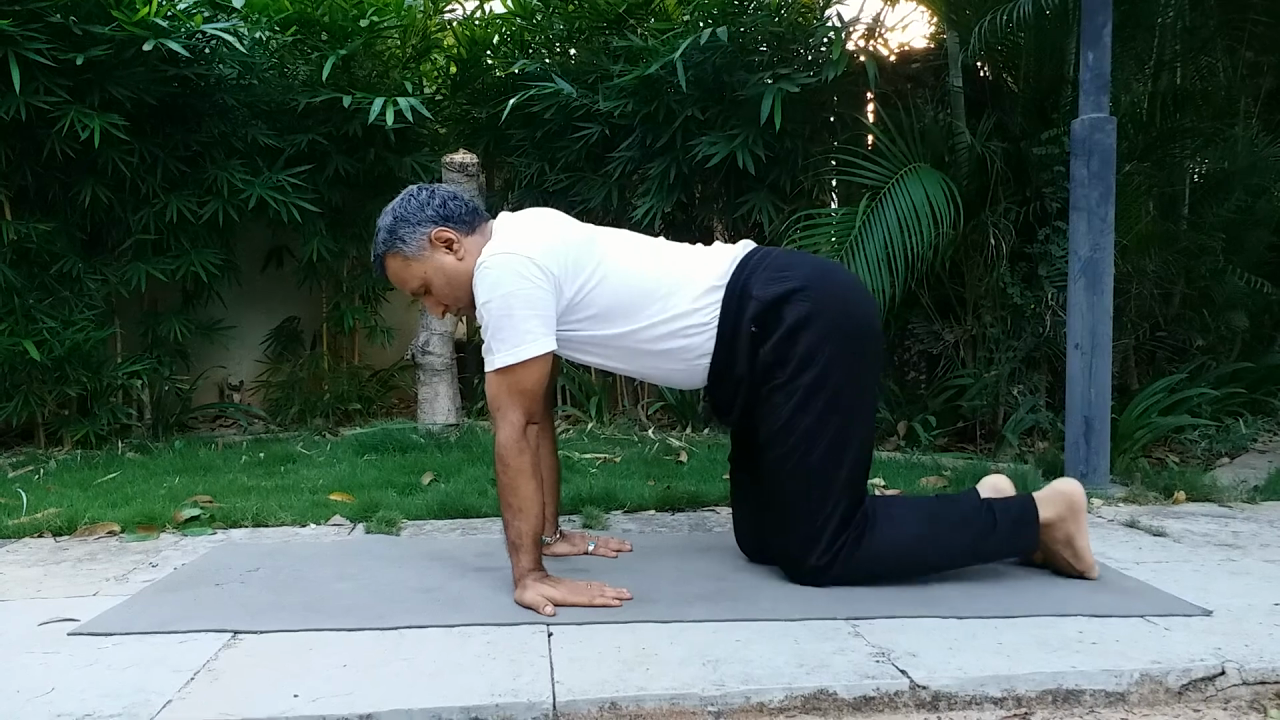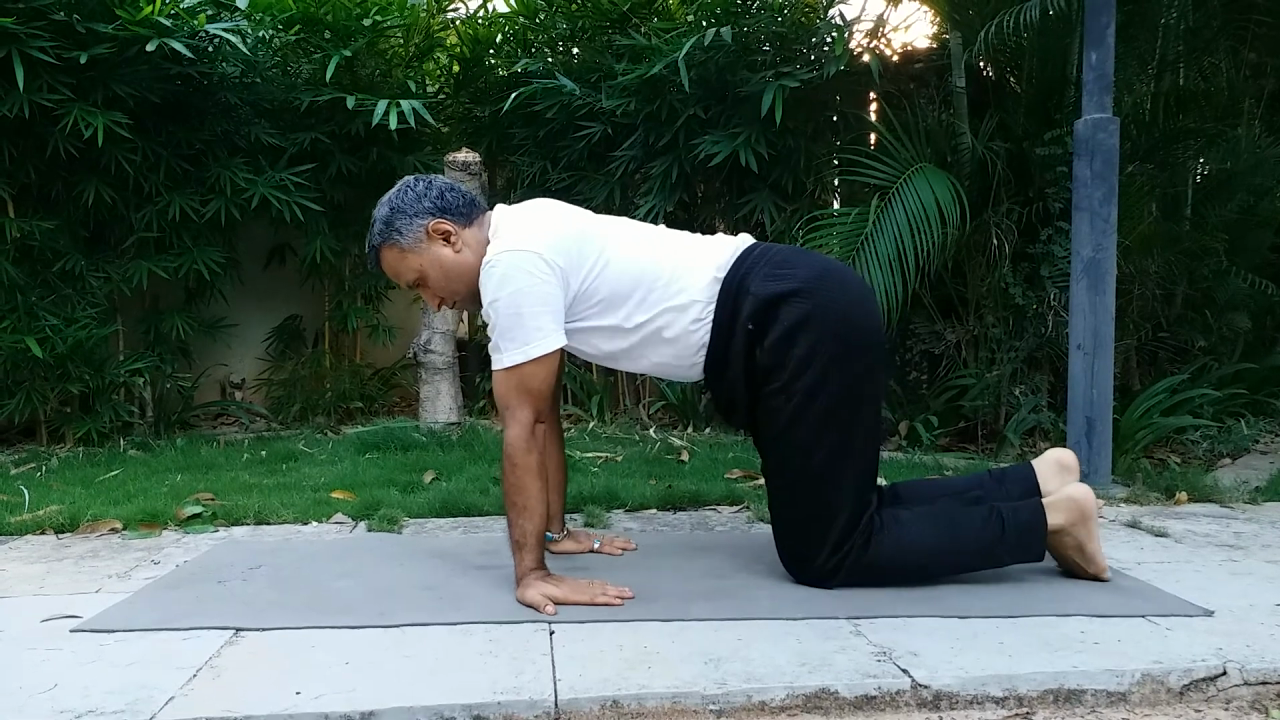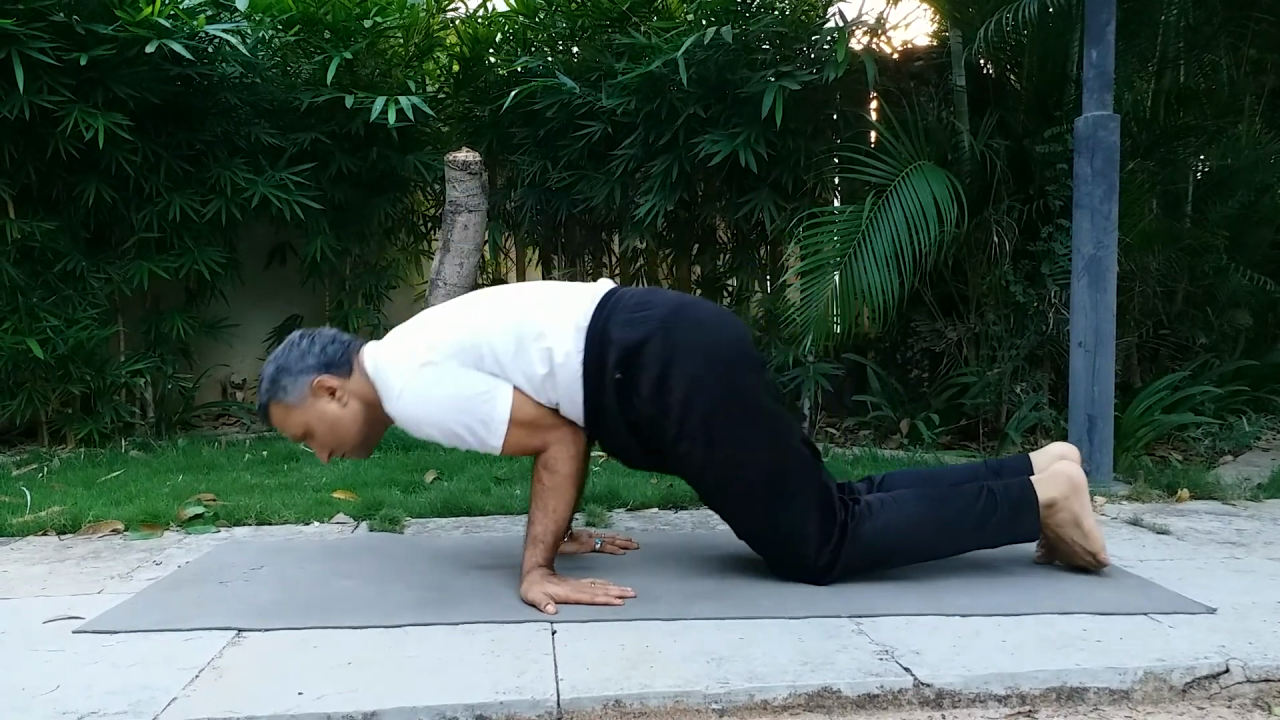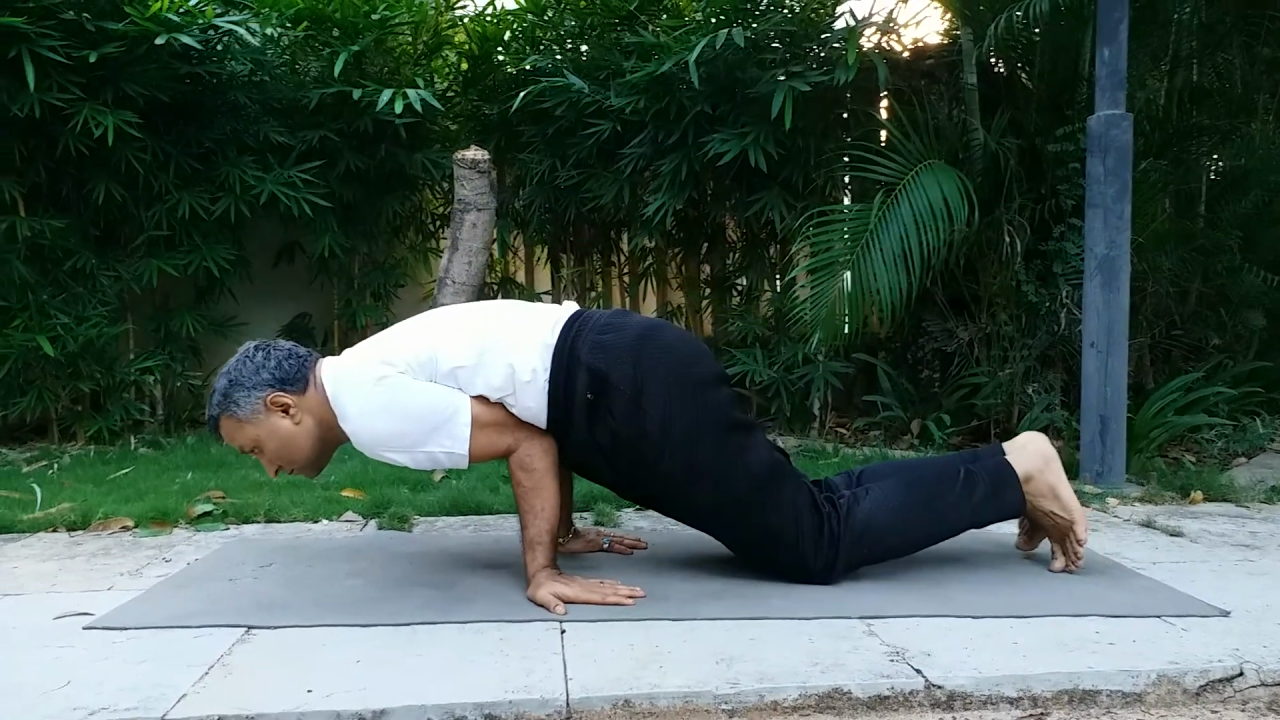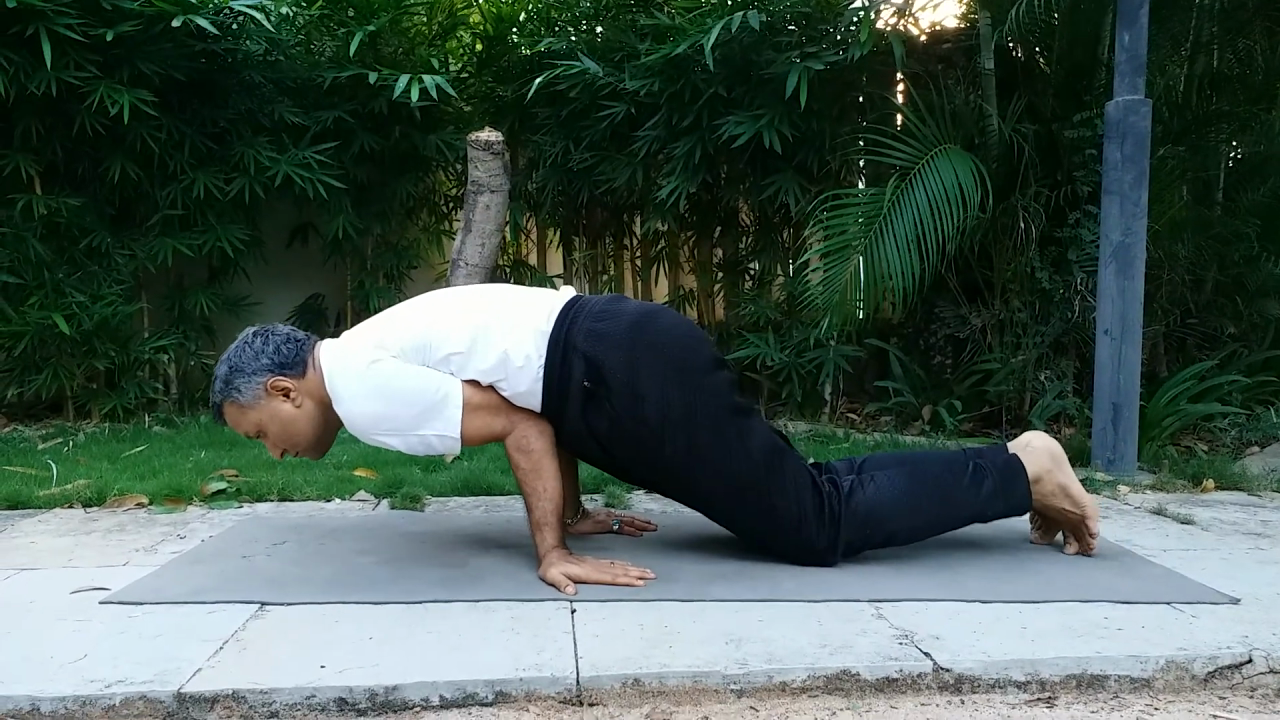
dt=1s
person 1, frame 1
left shoulder: (503, 270)
right shoulder: (521, 251)
left elbow: (516, 427)
right elbow: (537, 416)
left wrist: (529, 572)
right wrist: (549, 531)
left hip: (802, 322)
right hip: (785, 321)
left knee: (819, 551)
right knee: (766, 536)
left ankle: (1036, 515)
right ankle: (980, 505)
person 1, frame 2
left shoulder: (510, 265)
right shoulder: (524, 240)
left elbow: (526, 426)
right elbow: (545, 413)
left wrist: (531, 570)
right wrist: (554, 528)
left hip: (801, 323)
right hip: (804, 311)
left knee: (826, 554)
right knee: (837, 516)
left ankle: (1047, 519)
right ankle: (1037, 481)
person 1, frame 3
left shoulder: (409, 387)
right shoulder: (415, 354)
left elbow: (557, 439)
left wrist: (535, 568)
right wrist: (557, 533)
left hip: (674, 365)
right hip: (675, 347)
left knee: (822, 544)
right knee: (823, 508)
left ankle: (1036, 496)
right ankle: (1031, 471)
person 1, frame 4
left shoulder: (367, 409)
right shoulder: (376, 374)
left elbow: (526, 441)
left wrist: (541, 572)
right wrist: (560, 532)
left hip: (635, 389)
right hip: (625, 373)
left knee: (818, 543)
right knee: (798, 511)
left ankle: (1012, 474)
right ankle: (1005, 469)
person 1, frame 5
left shoulder: (359, 392)
right shoulder: (376, 357)
left elbow: (516, 425)
left wrist: (552, 554)
right wrist: (569, 511)
left hip: (627, 373)
right hip: (620, 355)
left knee: (820, 526)
right knee: (798, 493)
left ankle: (1020, 472)
right ankle: (1011, 466)
